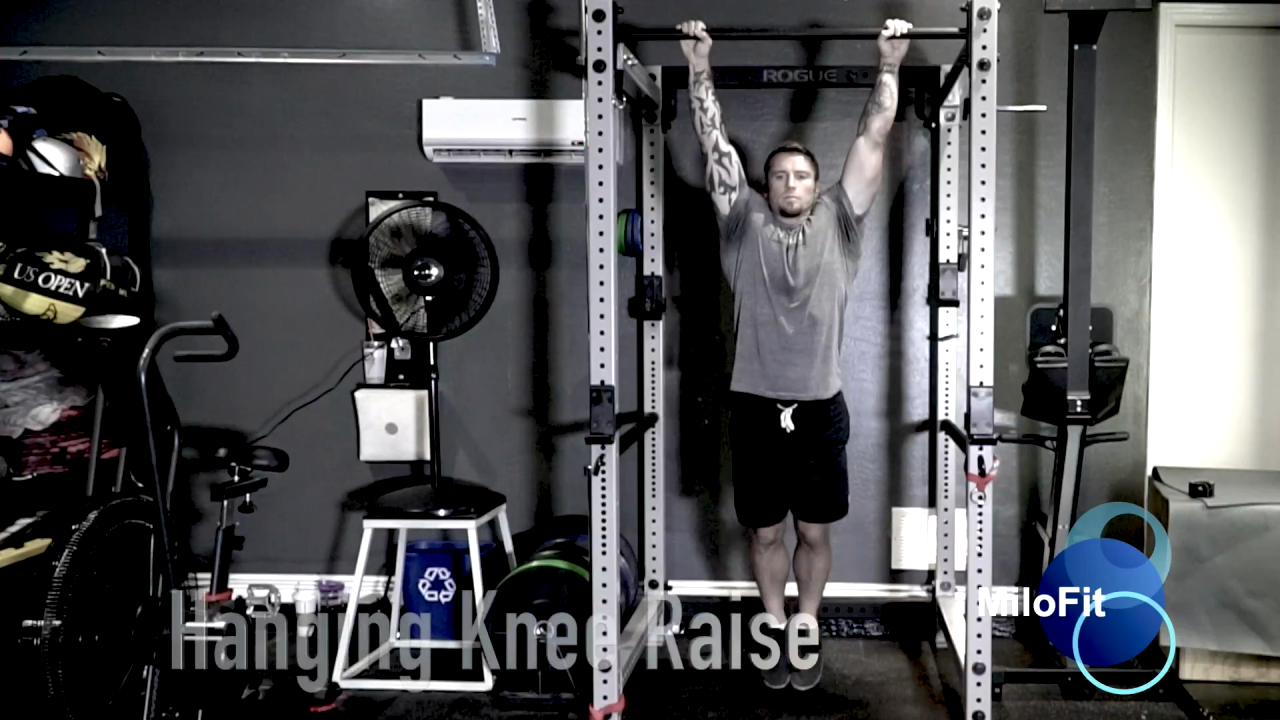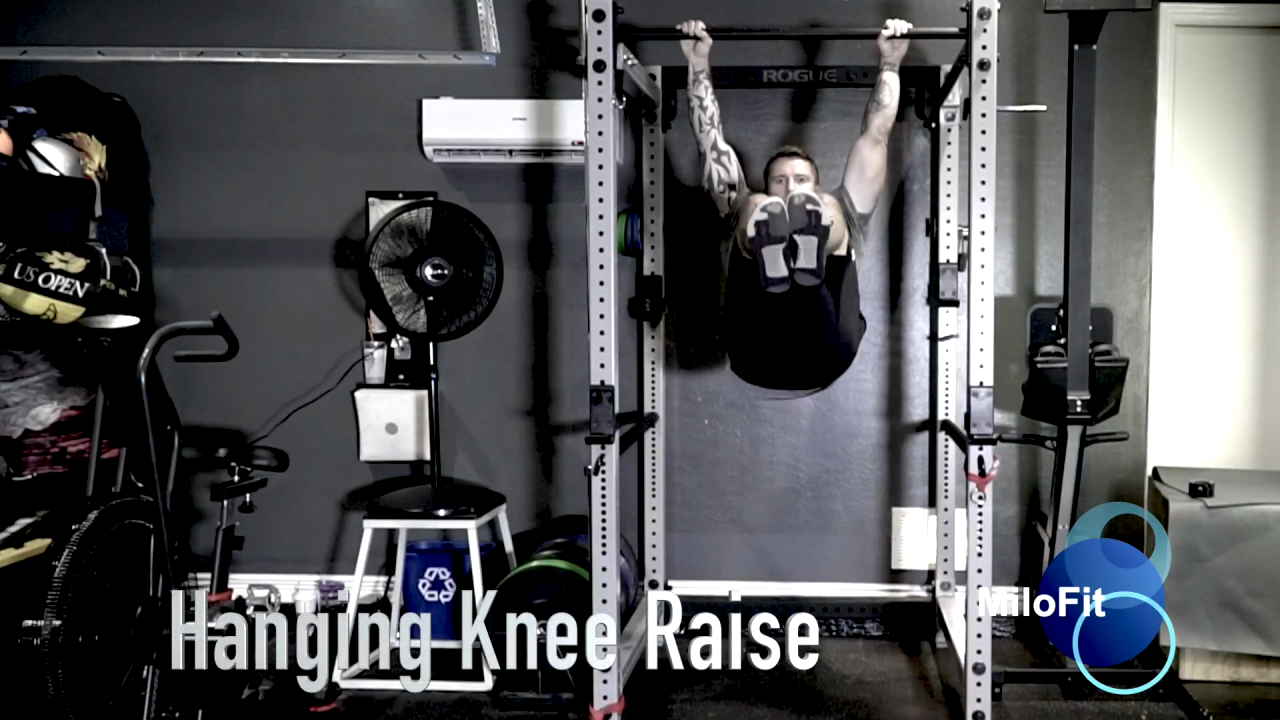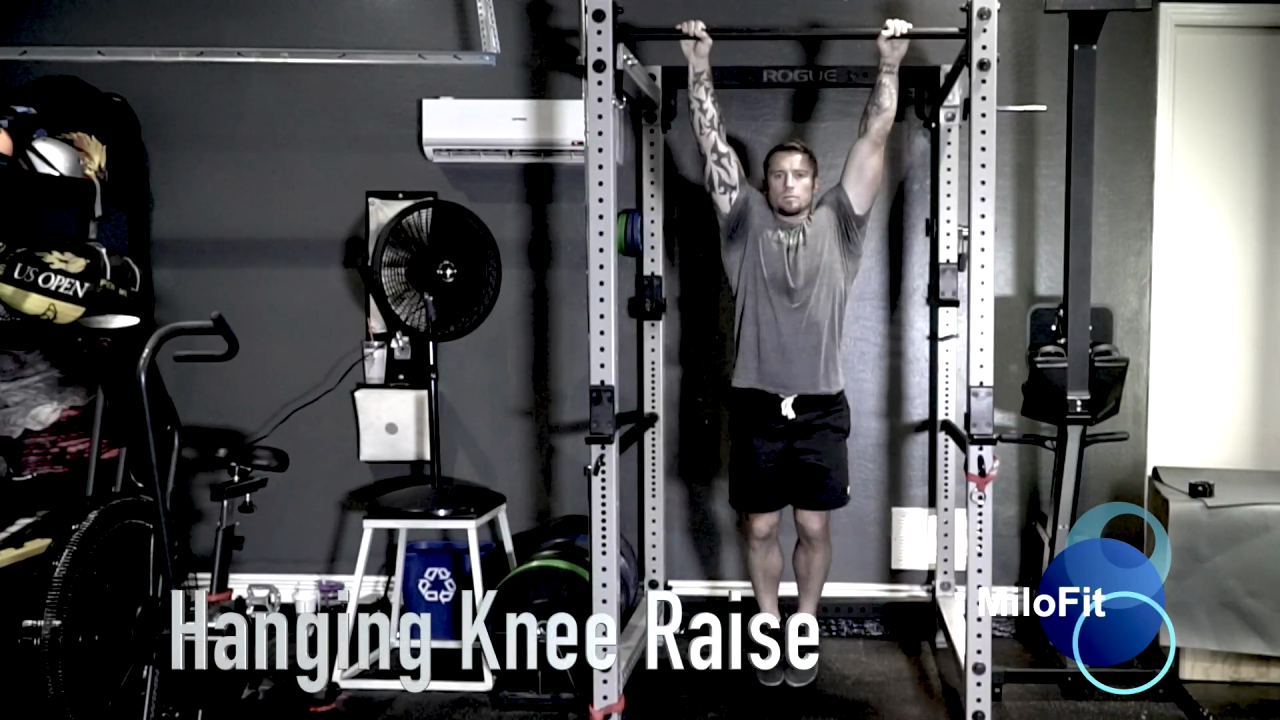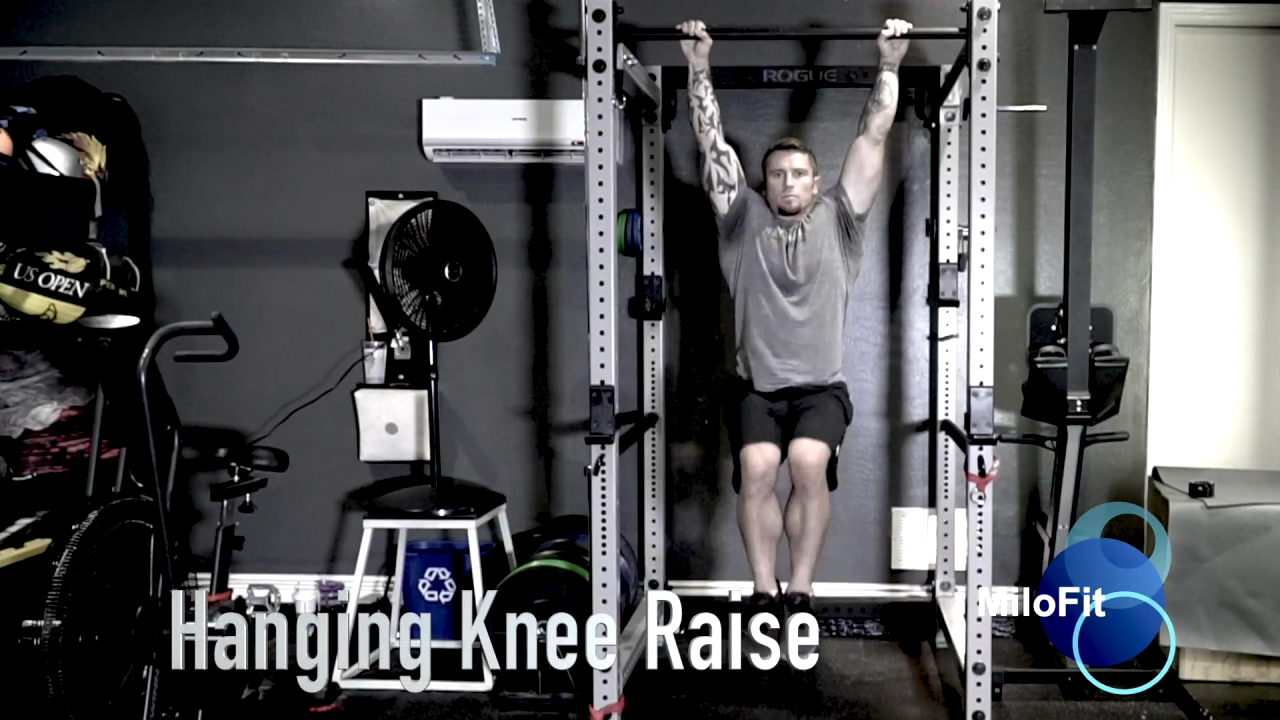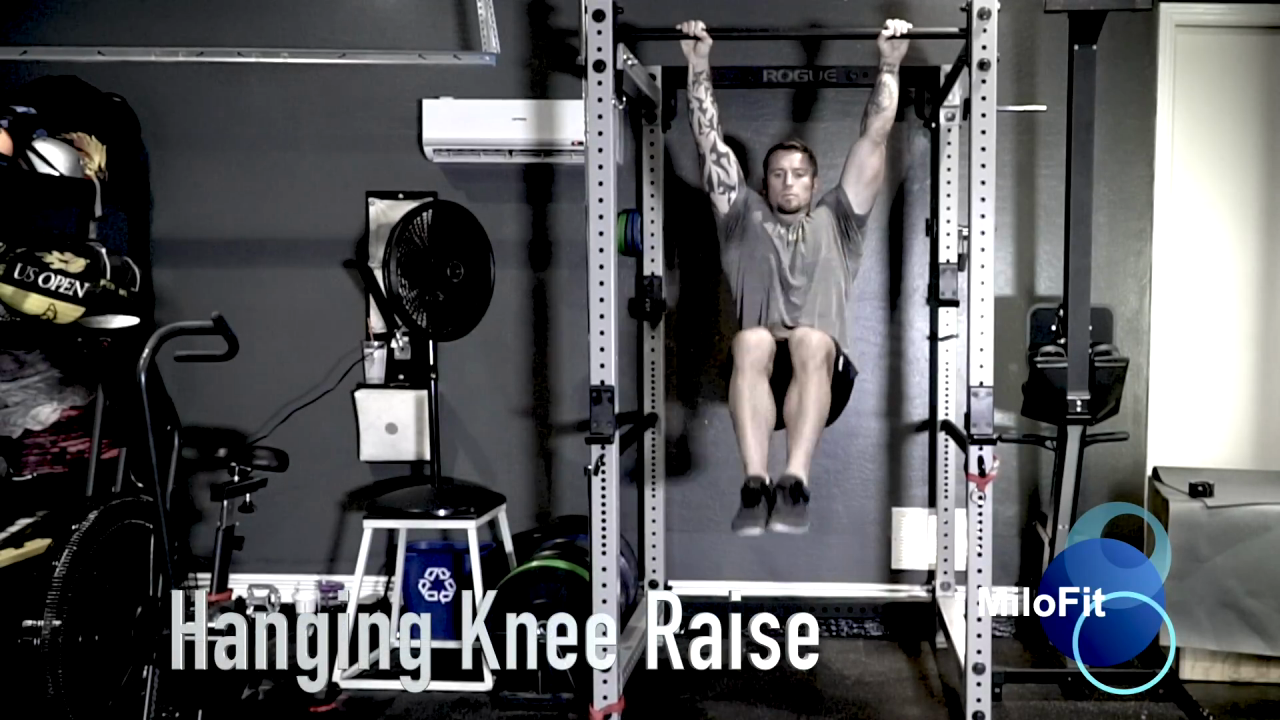
dt=1s
person 1, frame 1
left shoulder: (838, 219)
right shoulder: (744, 220)
left elbow: (872, 140)
right elbow: (715, 145)
left wrist: (888, 67)
right wrist: (699, 69)
left hip: (820, 407)
right hip: (756, 407)
left knee: (814, 532)
right knee: (765, 533)
left ankle: (807, 630)
right ankle: (775, 628)
person 1, frame 2
left shoulder: (838, 212)
right shoulder: (747, 211)
left elbow: (875, 137)
right elbow: (712, 142)
left wrist: (889, 65)
right wrist: (699, 66)
left hip: (825, 344)
right hip: (758, 345)
left knee: (826, 206)
right knee: (755, 208)
left ankle: (811, 250)
right ankle: (768, 244)
person 1, frame 3
left shoulder: (839, 219)
right shoulder: (745, 219)
left elbow: (873, 139)
right elbow: (713, 142)
left wrist: (889, 65)
right wrist: (699, 66)
left hip: (820, 407)
right hip: (756, 404)
left knee: (813, 527)
right knee: (760, 527)
right ankle: (770, 628)
person 1, frame 4
left shoulder: (838, 217)
right shoulder: (743, 218)
left elbow: (871, 138)
right elbow: (712, 144)
left wrist: (889, 64)
right wrist: (699, 67)
left hip: (820, 390)
right hip: (758, 389)
left knee: (808, 463)
right knee: (757, 469)
left ankle: (800, 594)
right ankle: (765, 595)
person 1, frame 5
left shoulder: (836, 217)
right shoulder: (744, 215)
left elbow: (872, 140)
right elbow: (711, 144)
left wrist: (888, 65)
right wrist: (699, 67)
left hip: (819, 368)
right hip: (761, 370)
left knee: (809, 343)
right knee: (752, 343)
left ankle: (793, 485)
right ankle: (756, 487)
